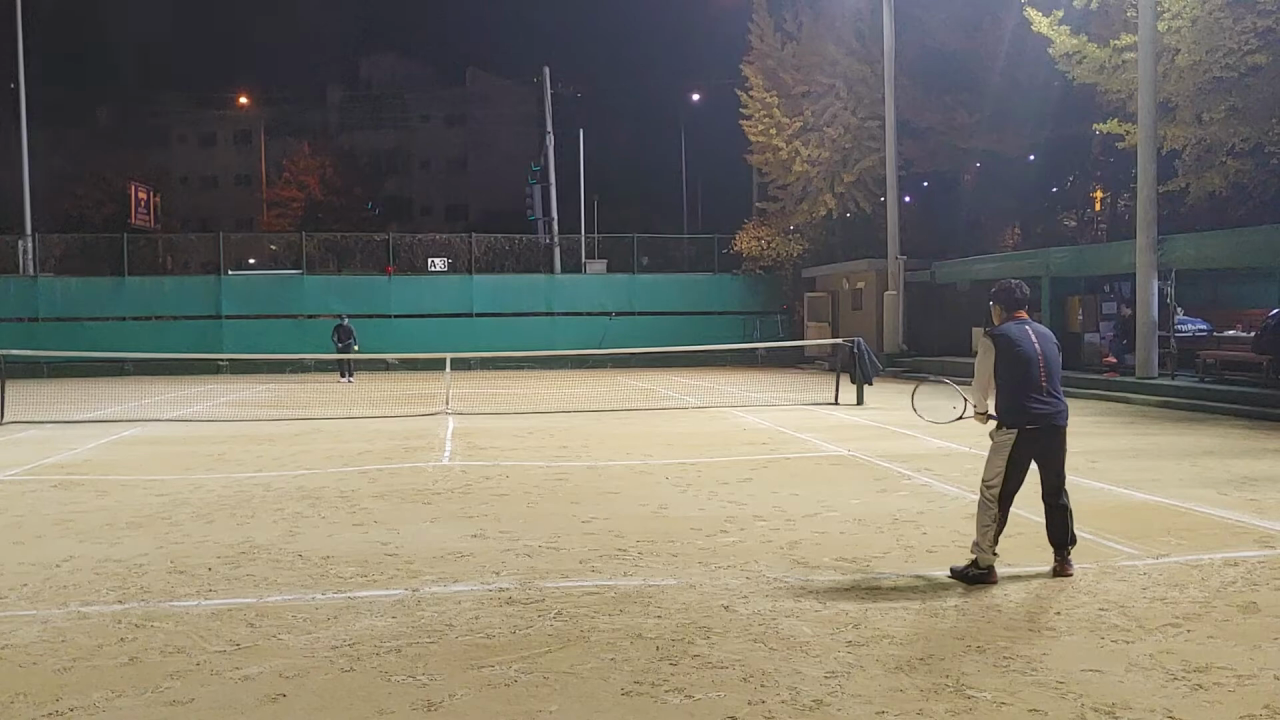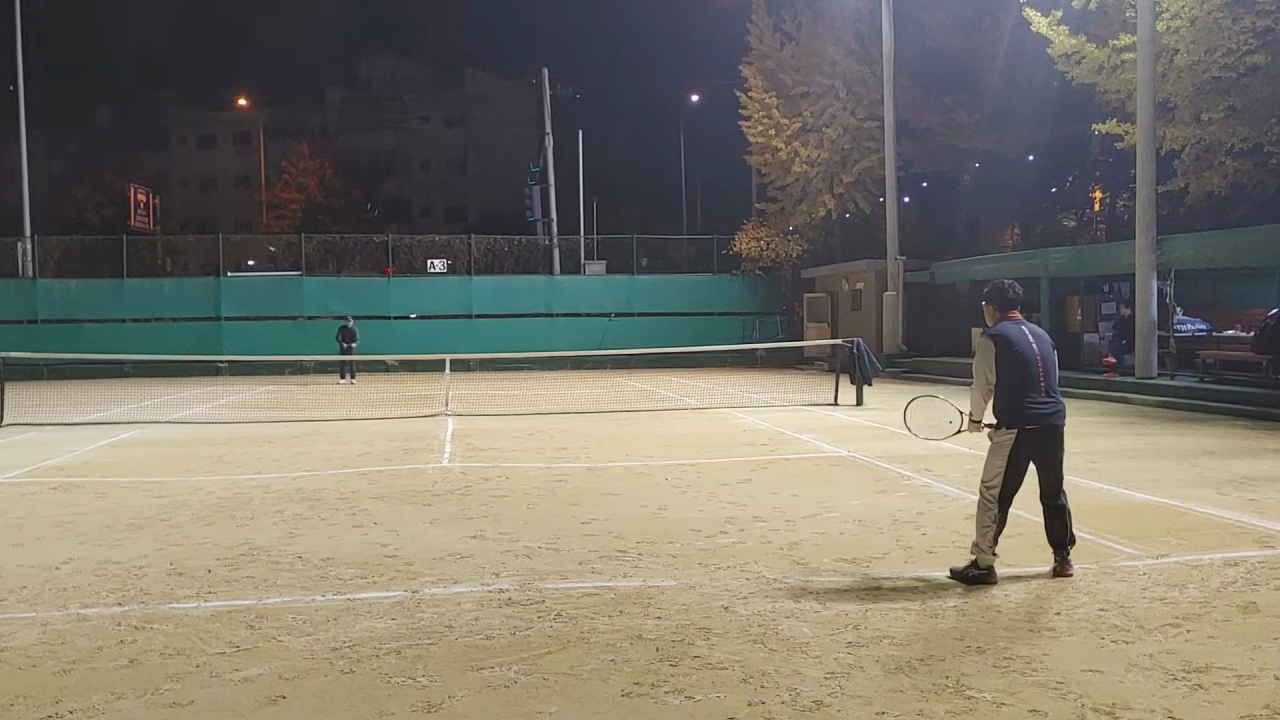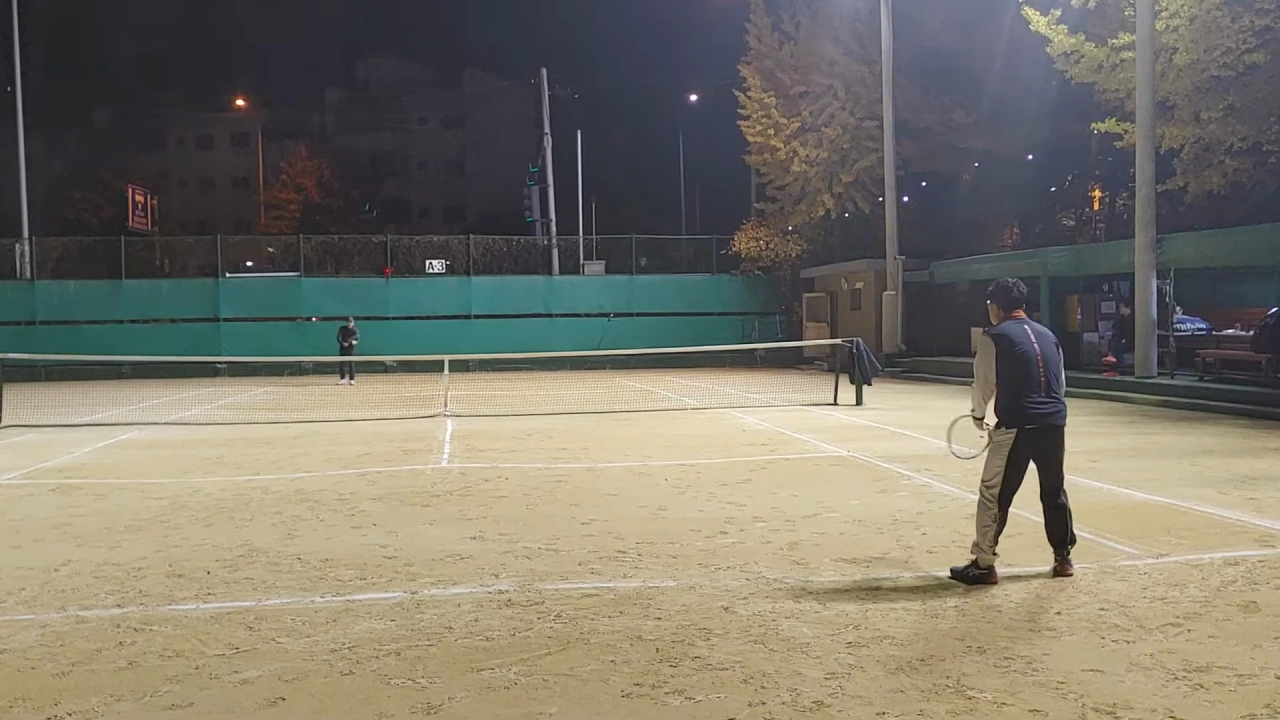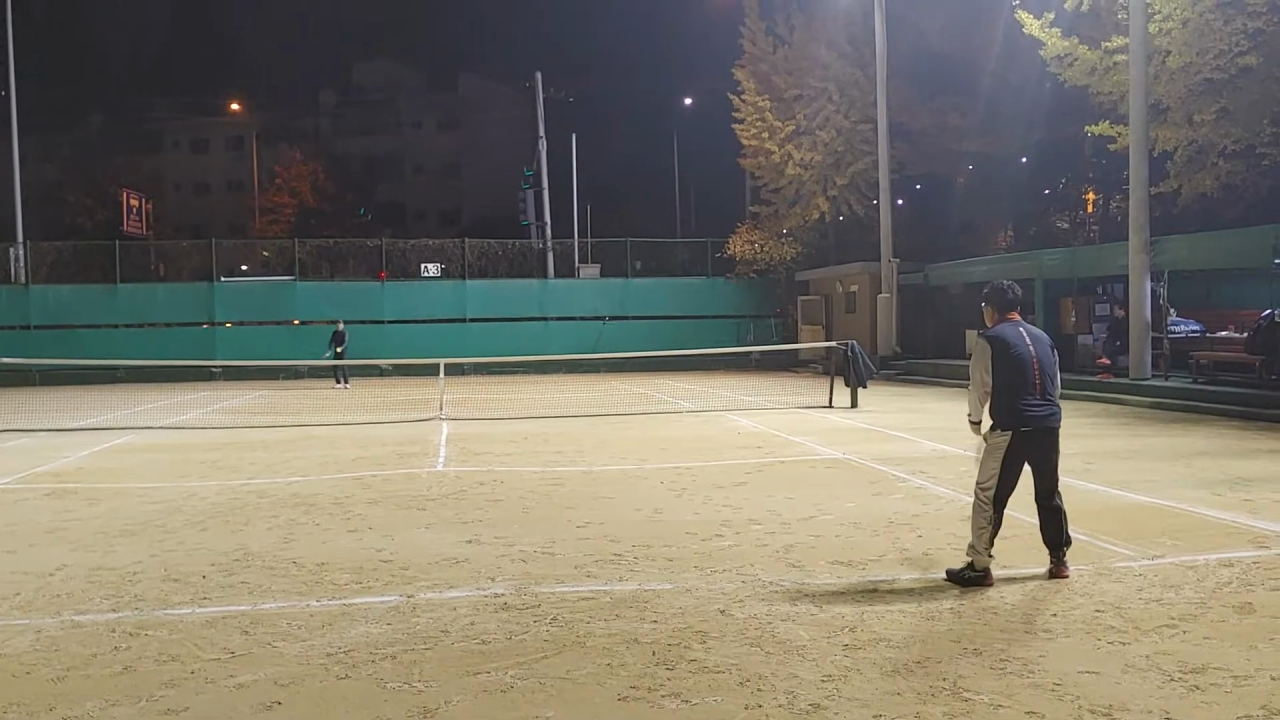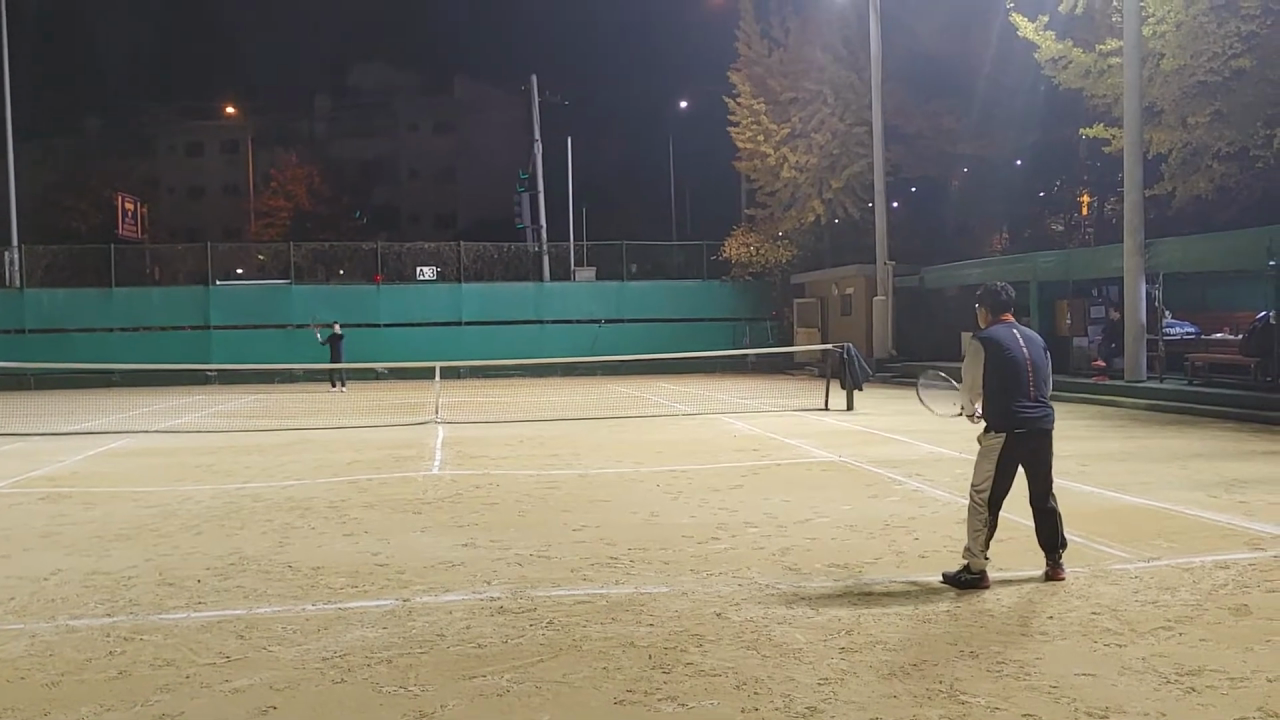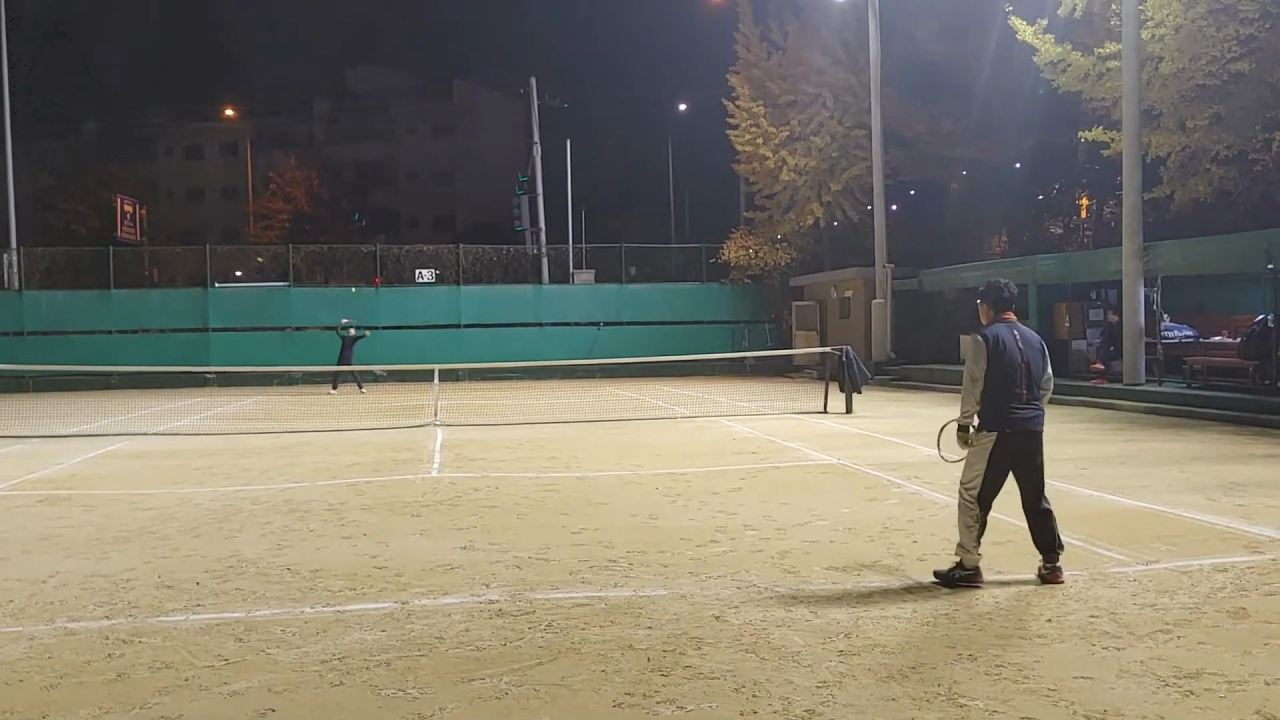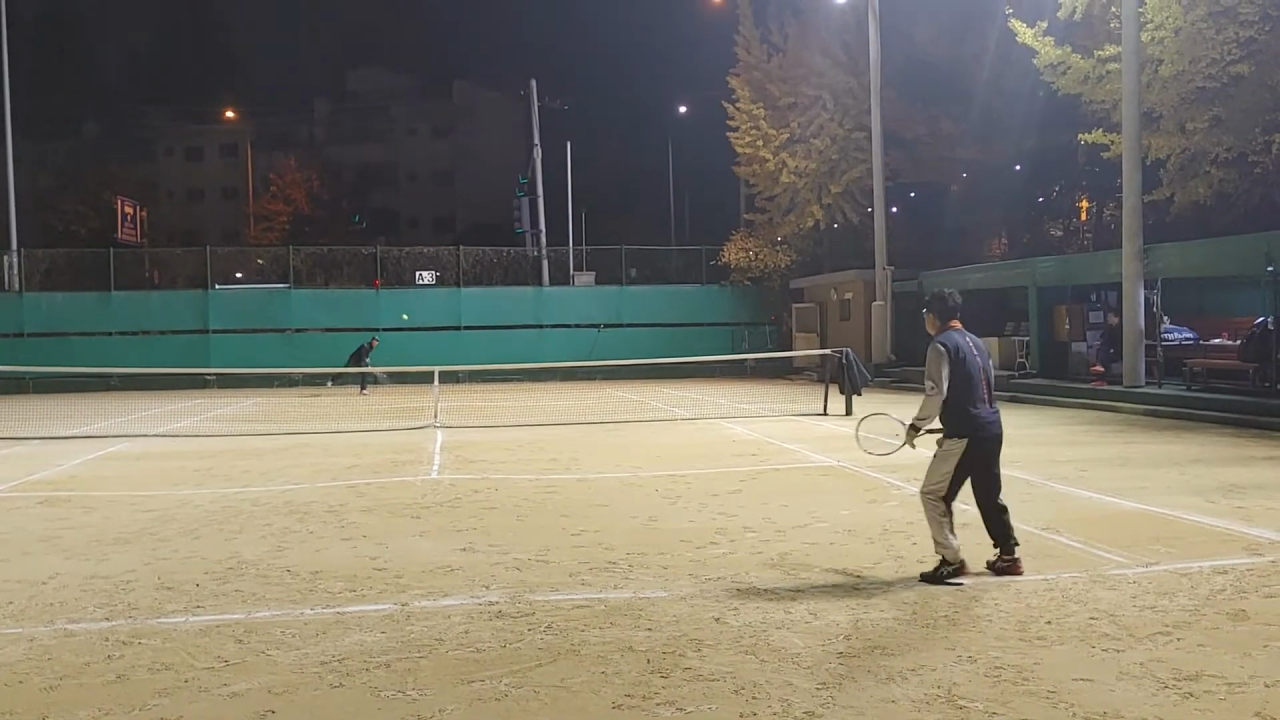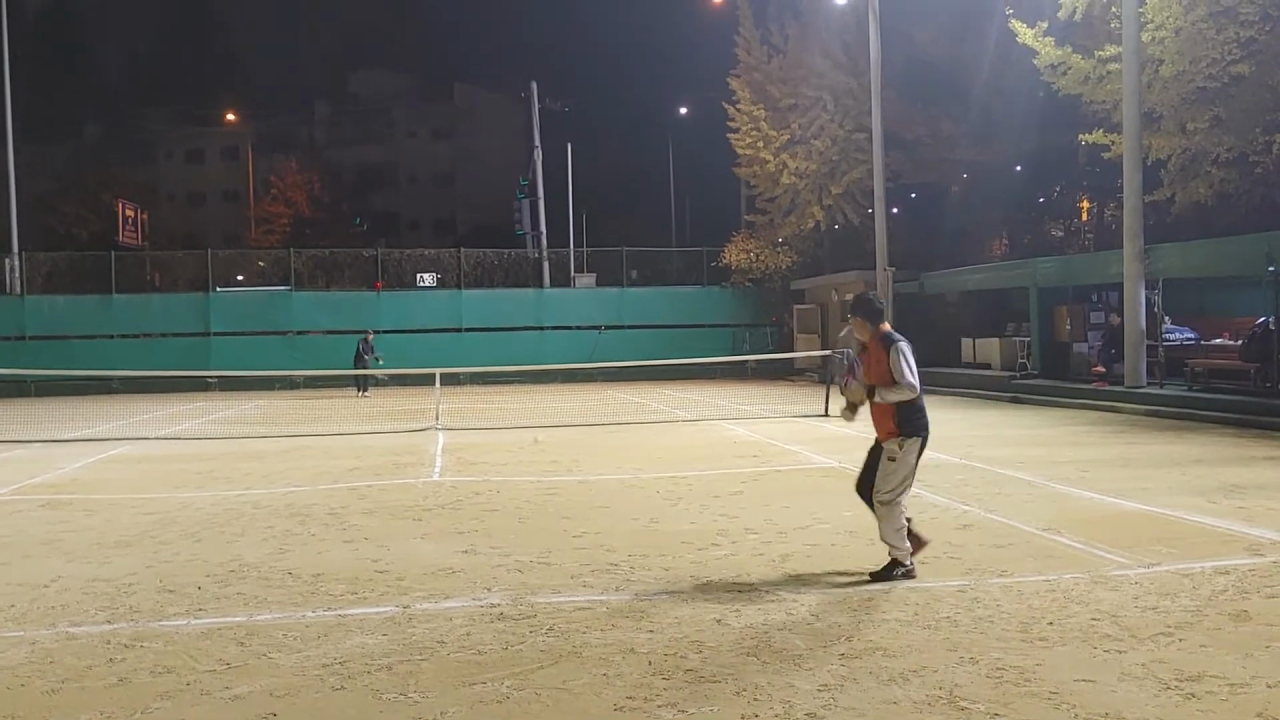
dt=0.5s
person 1, frame 1
left shoulder: (995, 338)
right shoulder: (1048, 336)
left elbow: (982, 383)
left wrist: (981, 410)
left hip: (1018, 427)
right hip: (1055, 423)
left knee: (995, 495)
right knee: (1055, 492)
left ankle: (984, 564)
right ankle: (1063, 558)
person 1, frame 2
left shoulder: (993, 337)
right shoulder: (1041, 335)
left elbow: (983, 385)
right elbow: (1051, 380)
left wrist: (975, 418)
left hip: (1017, 427)
right hip: (1053, 422)
left knee: (994, 496)
right knee: (1053, 492)
left ankle: (983, 565)
right ankle: (1063, 558)
person 1, frame 3
left shoulder: (995, 337)
right shoulder: (1048, 335)
left elbow: (984, 383)
right elbow: (1060, 384)
left wrist: (978, 414)
left hip: (1016, 427)
right hip: (1054, 423)
left knee: (994, 495)
right knee: (1054, 492)
left ankle: (984, 564)
right ankle: (1063, 558)
person 1, frame 4
left shoulder: (990, 339)
right shoulder: (1042, 337)
left elbow: (980, 387)
right elbow: (1055, 386)
left wrist: (975, 419)
left hip: (1012, 429)
right hip: (1048, 425)
left knee: (988, 497)
right knee: (1049, 494)
left ankle: (979, 566)
right ankle: (1059, 559)
person 1, frame 5
left shoulder: (984, 341)
right shoulder: (1035, 339)
left elbow: (971, 387)
right elbow: (1046, 385)
left wrist: (971, 411)
left hip: (1005, 430)
right hip: (1041, 426)
left knee: (984, 499)
right knee: (1043, 496)
left ankle: (975, 568)
right ankle: (1055, 561)
person 1, frame 6
left shoulder: (985, 338)
right shoulder: (1034, 338)
left elbow: (973, 386)
right elbow: (1047, 386)
left wrist: (964, 424)
left hip: (997, 430)
right hip: (1031, 429)
left knee: (974, 495)
right knee: (1035, 497)
left ankle: (969, 565)
right ankle: (1051, 564)
person 1, frame 7
left shoulder: (940, 345)
right shoulder: (975, 342)
left elbow: (936, 393)
left wrist: (916, 425)
left hip: (964, 434)
right hip: (991, 429)
left knee: (934, 493)
right knee: (989, 495)
left ankle: (952, 559)
right ankle: (1009, 556)
person 1, frame 8
left shoulder: (896, 345)
right shoulder: (868, 348)
left elbow: (911, 388)
right elbow: (868, 386)
left wrist: (875, 394)
left hip: (907, 434)
right hip: (889, 435)
left knee: (887, 497)
right knee: (867, 487)
left ankle: (902, 561)
right ankle: (909, 536)
